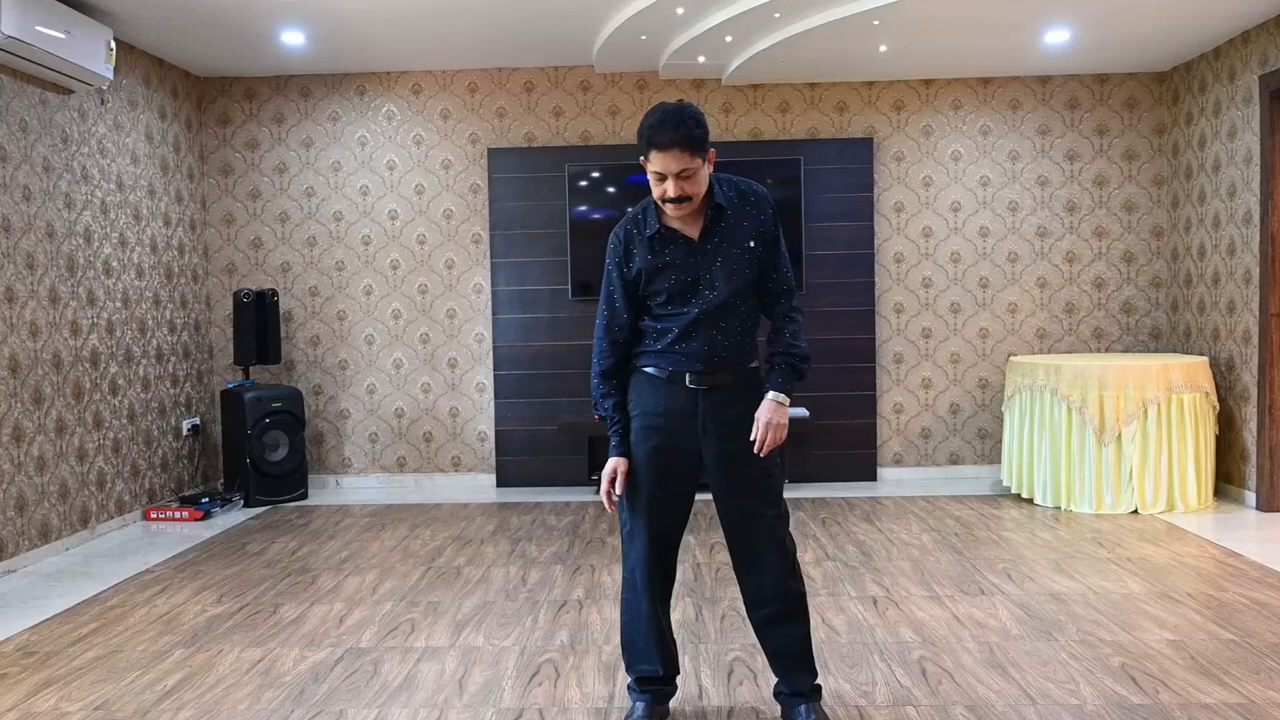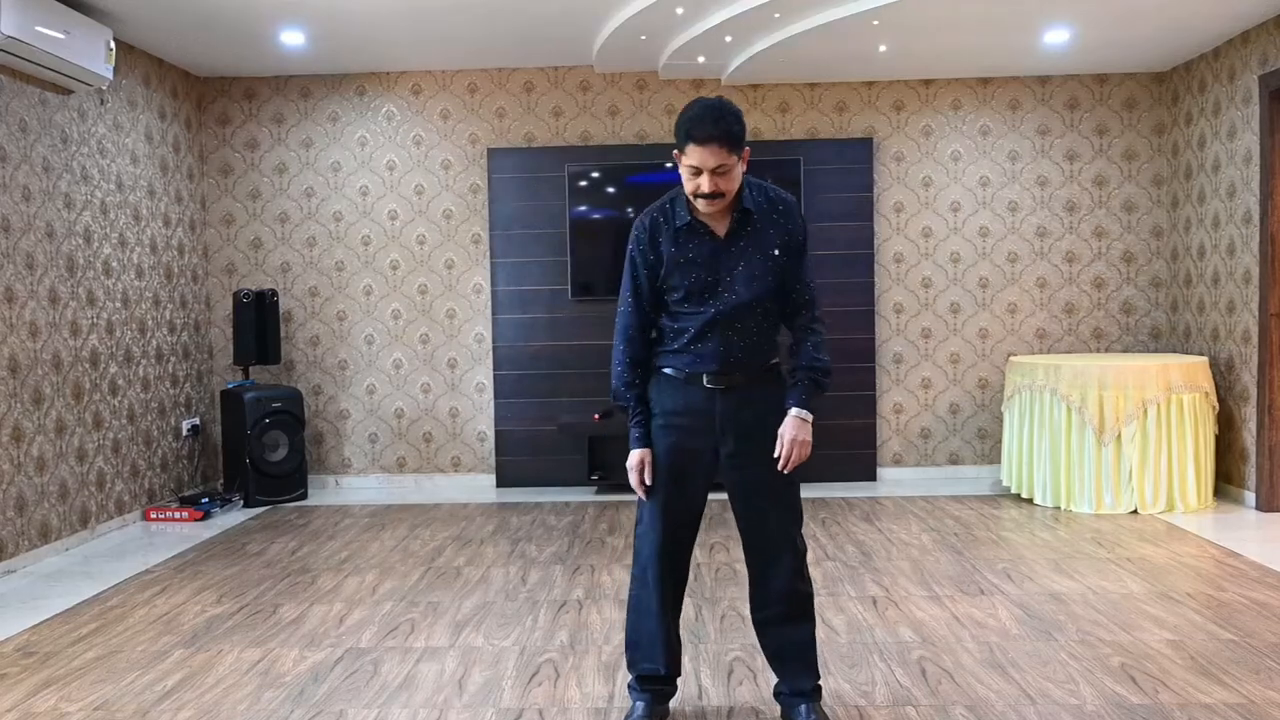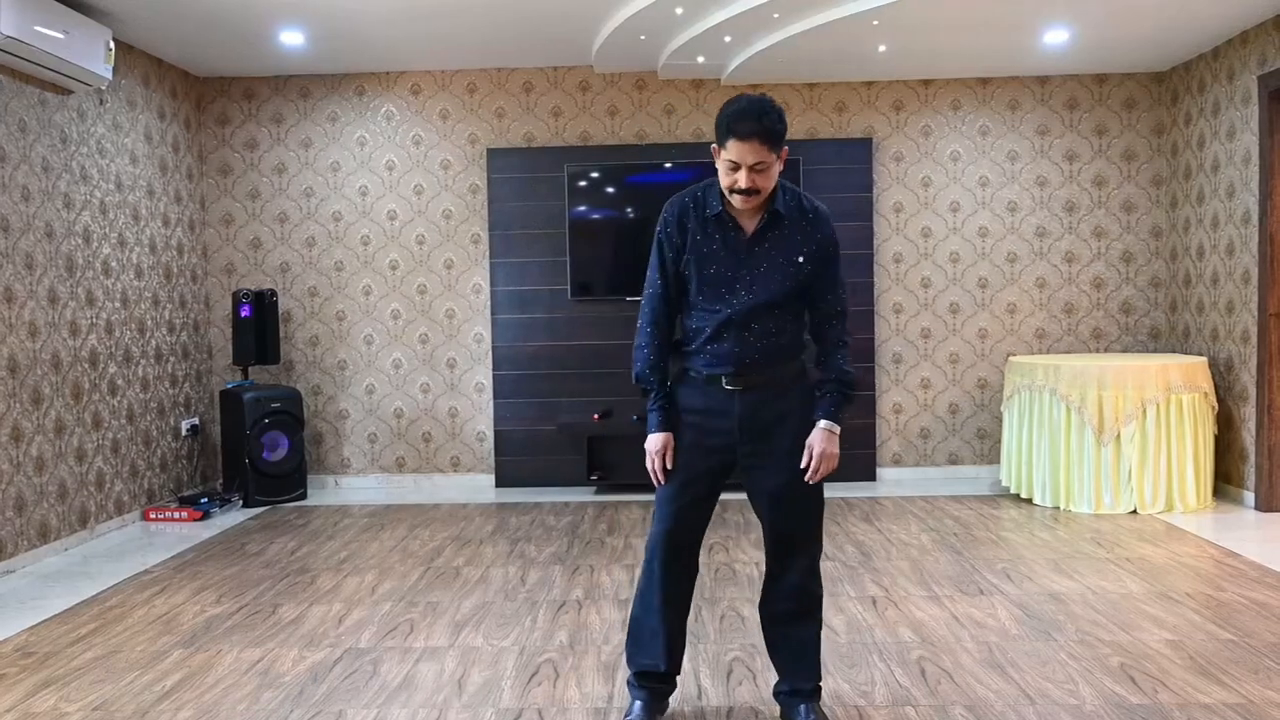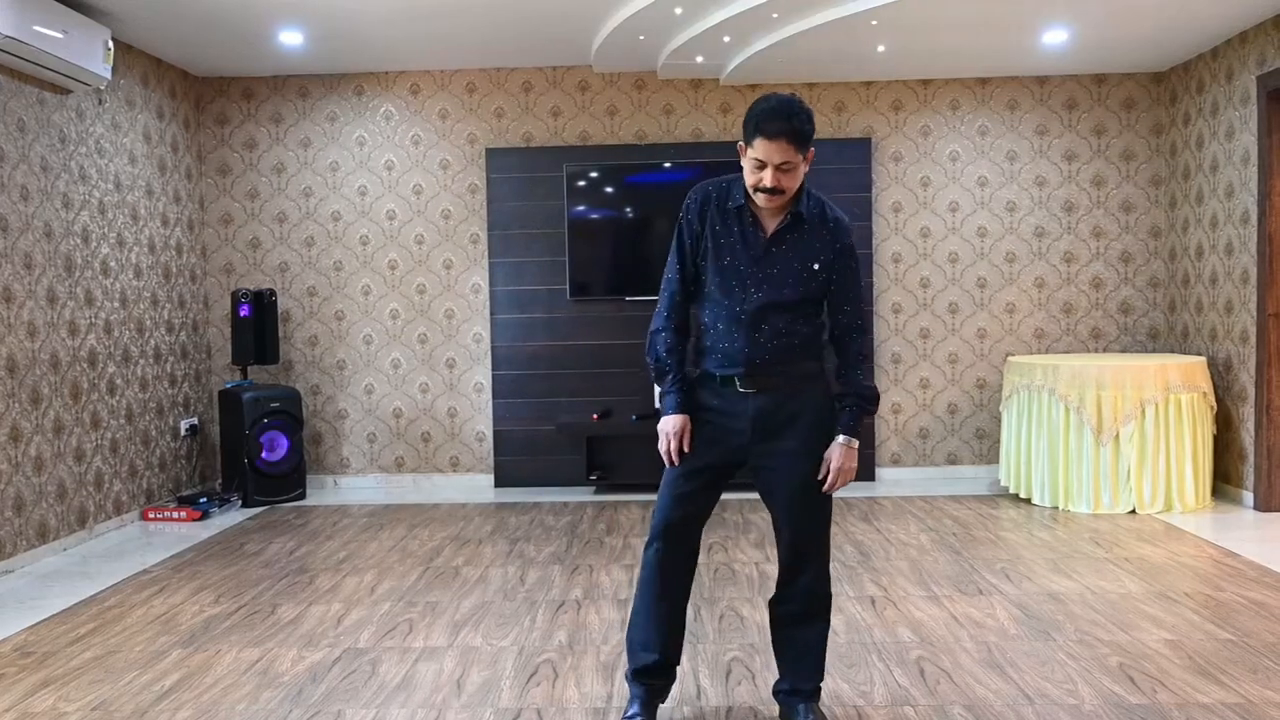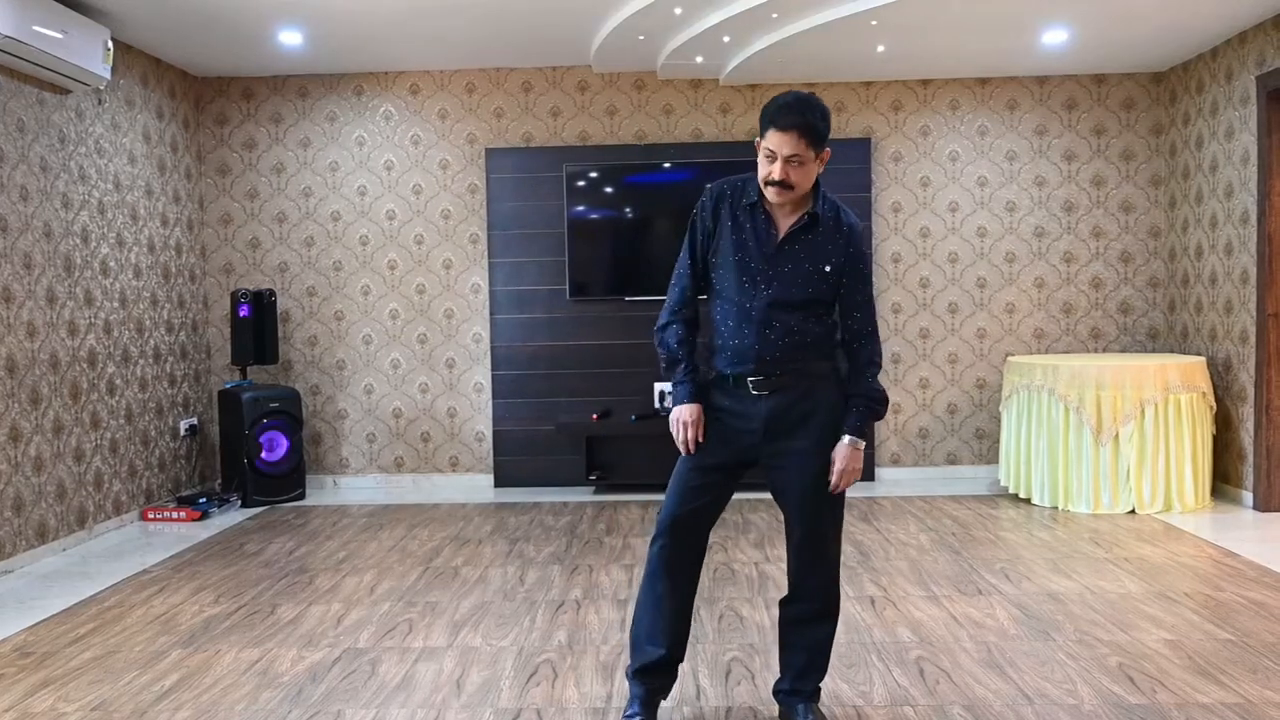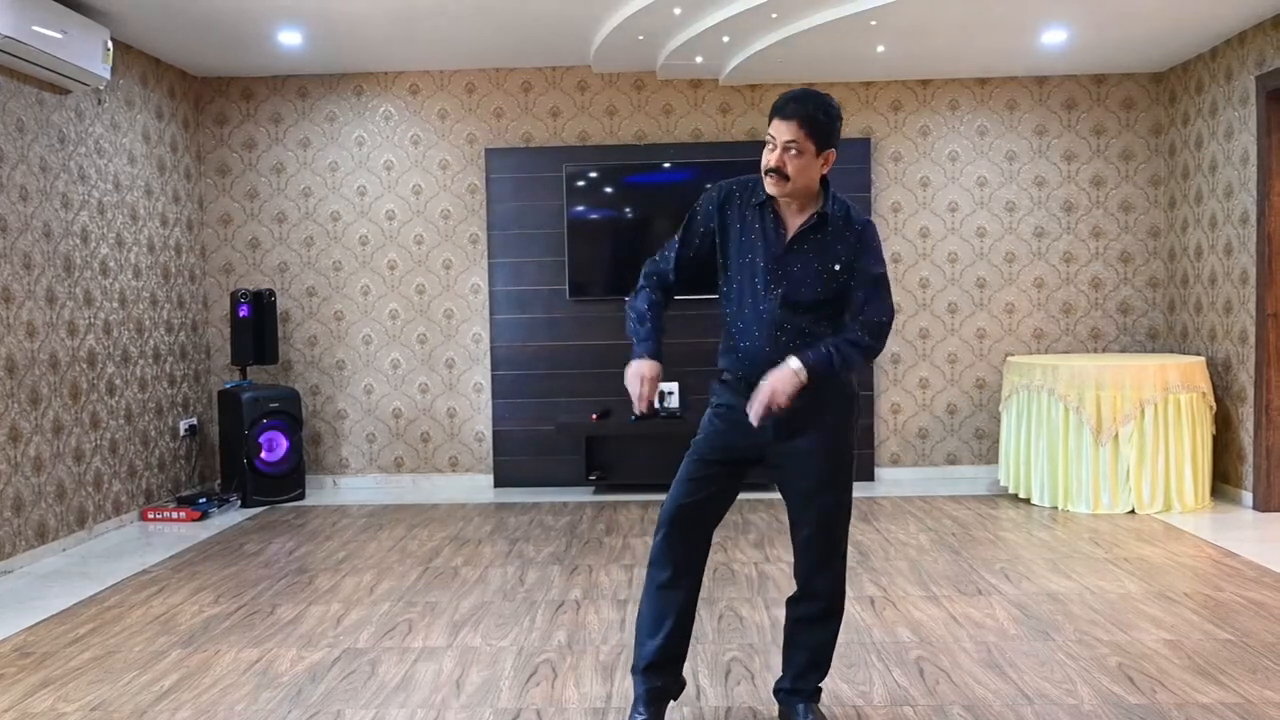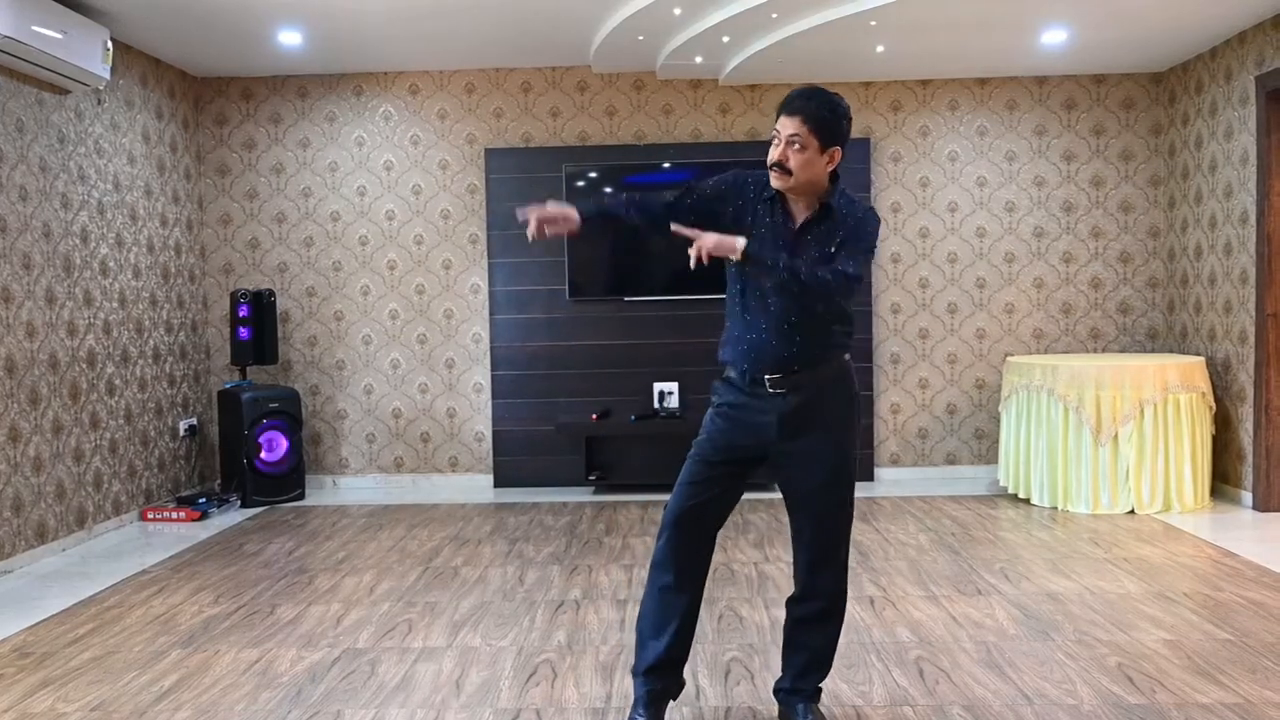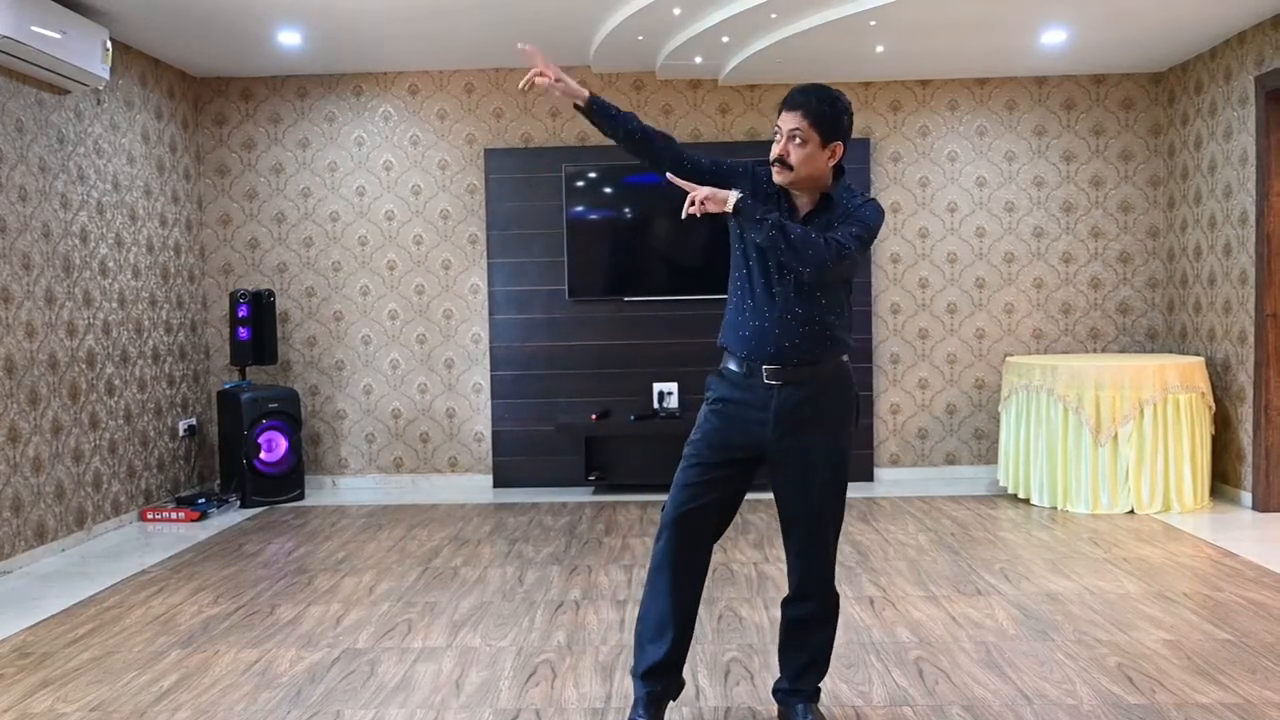
dt=0.2s
person 1, frame 1
left shoulder: (753, 208)
right shoulder: (630, 237)
left elbow: (782, 304)
right elbow: (611, 343)
left wrist: (778, 391)
right wrist: (617, 444)
left hip: (739, 393)
right hip: (658, 399)
left knee: (766, 547)
right knee: (647, 548)
person 1, frame 2
left shoulder: (780, 215)
right shoulder: (654, 227)
left elbow: (803, 316)
right elbow: (632, 334)
left wrist: (800, 406)
right wrist: (637, 433)
left hip: (759, 397)
right hip: (675, 399)
left knee: (777, 548)
right knee: (659, 547)
person 1, frame 3
left shoulder: (810, 222)
right shoulder: (683, 215)
left elbow: (831, 325)
right elbow: (656, 318)
left wrist: (828, 418)
right wrist: (658, 416)
left hip: (782, 401)
right hip: (698, 398)
left knee: (794, 548)
right knee: (670, 541)
person 1, frame 4
left shoulder: (830, 229)
right shoulder: (704, 207)
left elbow: (851, 333)
right elbow: (672, 308)
left wrist: (848, 430)
right wrist: (673, 399)
left hip: (797, 403)
right hip: (712, 397)
left knee: (804, 551)
right knee: (669, 535)
person 1, frame 5
left shoulder: (843, 232)
right shoulder: (720, 204)
left elbow: (861, 339)
right elbow: (682, 300)
left wrist: (855, 431)
right wrist: (685, 391)
left hip: (808, 405)
right hip: (725, 396)
left knee: (815, 554)
right knee: (676, 531)
person 1, frame 6
left shoulder: (852, 228)
right shoulder: (727, 204)
left elbow: (871, 323)
right elbow: (665, 270)
left wrist: (802, 367)
right wrist: (645, 350)
left hip: (817, 404)
right hip: (735, 397)
left knee: (821, 553)
right knee: (679, 527)
person 1, frame 7
left shoulder: (856, 221)
right shoulder: (743, 194)
left elbow: (833, 282)
right elbow: (658, 207)
left wrist: (743, 248)
right wrist: (581, 216)
left hip: (818, 402)
right hip: (741, 396)
left knee: (822, 553)
right knee: (683, 527)
person 1, frame 8
left shoulder: (860, 213)
right shoulder: (752, 183)
left elbow: (817, 257)
right elbow: (664, 152)
left wrist: (739, 207)
right wrist: (581, 96)
left hip: (815, 397)
right hip: (737, 390)
left knee: (812, 552)
right knee: (682, 527)
